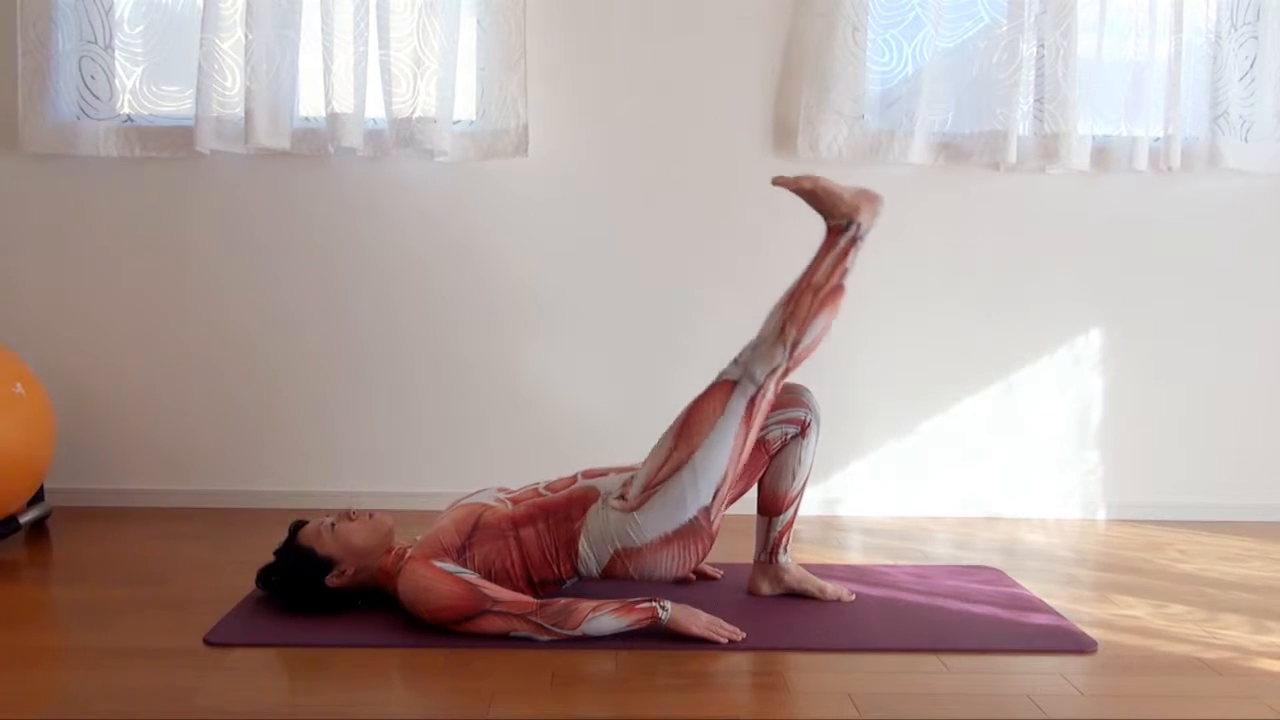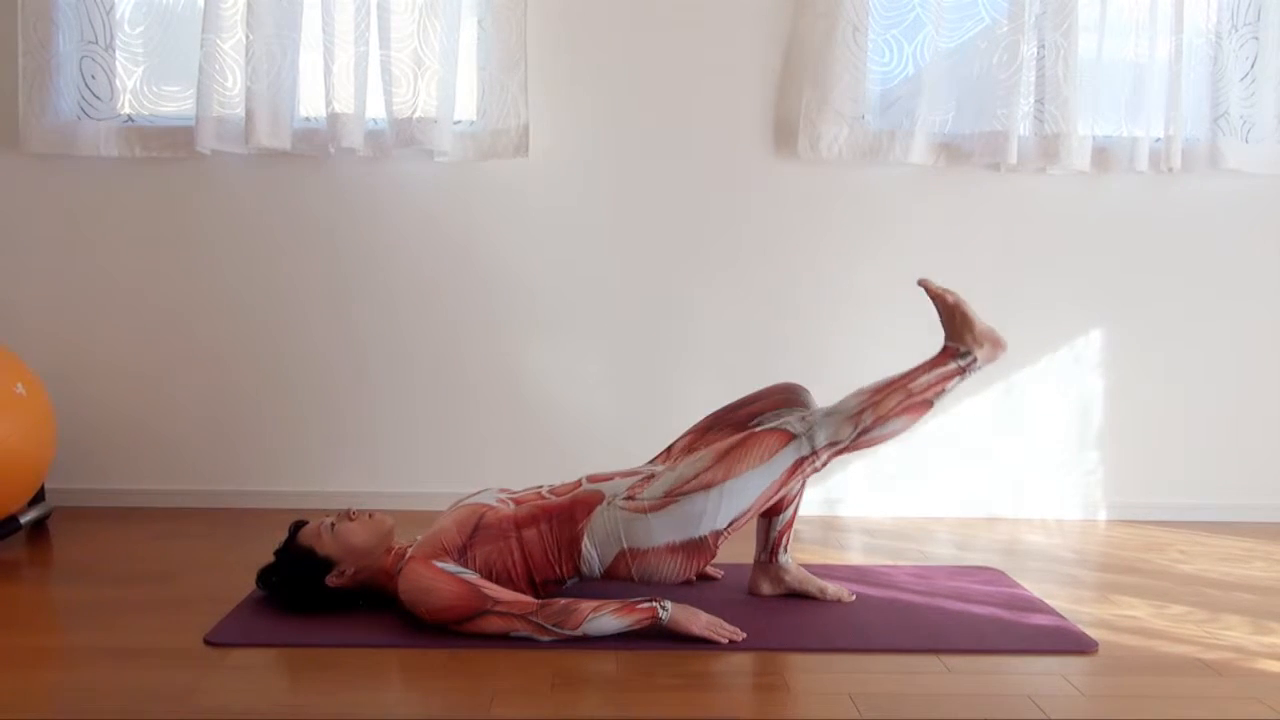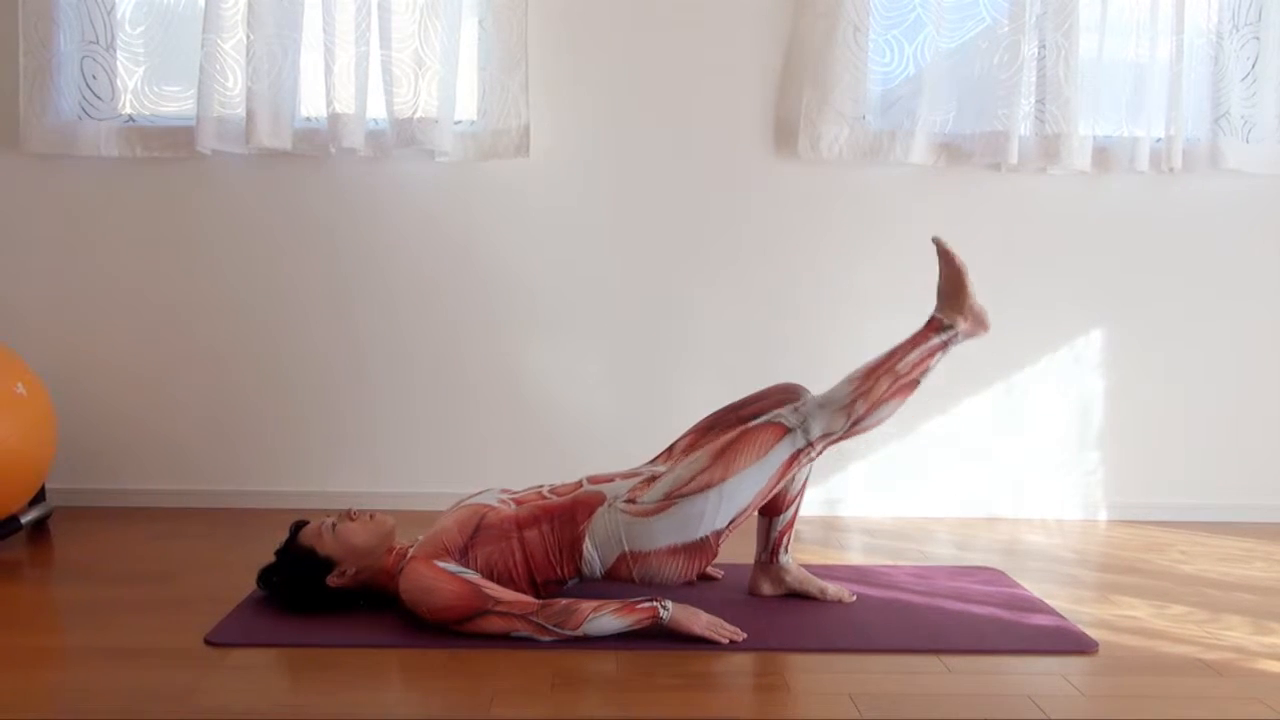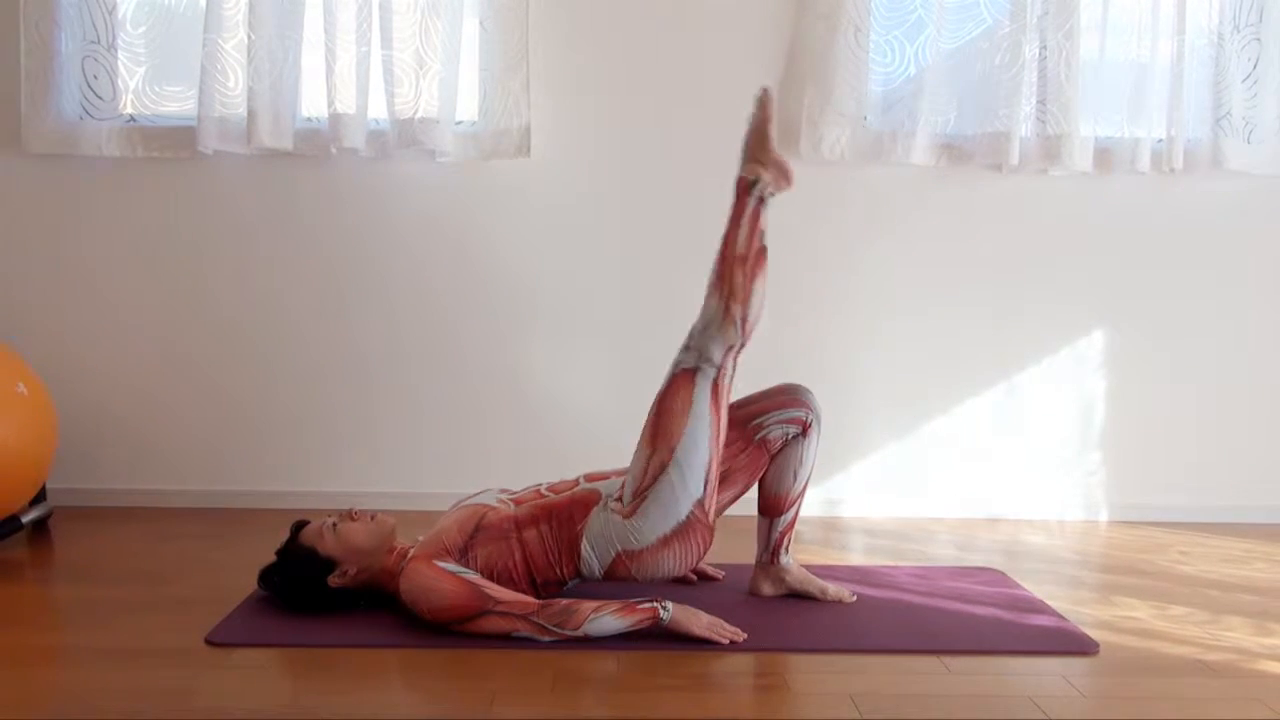
dt=0.3s
person 1, frame 1
left shoulder: (425, 552)
right shoulder: (420, 585)
right elbow: (542, 617)
right wrist: (665, 612)
left hip: (635, 524)
right hip: (630, 535)
left knee: (794, 405)
right knee: (751, 376)
left ankle: (776, 567)
person 1, frame 2
left shoulder: (429, 554)
right shoulder: (418, 587)
right elbow: (542, 619)
left wrist: (684, 552)
right wrist: (666, 612)
left hip: (628, 500)
right hip: (625, 536)
left knee: (786, 400)
right knee: (806, 433)
left ankle: (775, 567)
right ankle: (963, 354)
person 1, frame 3
left shoulder: (429, 549)
right shoulder: (417, 580)
right elbow: (541, 615)
right wrist: (663, 610)
left hip: (623, 503)
right hip: (626, 540)
left knee: (787, 400)
right knee: (799, 423)
left ankle: (772, 565)
right ankle: (949, 322)
person 1, frame 4
left shoulder: (425, 555)
right shoulder: (421, 587)
right elbow: (543, 620)
right wrist: (668, 614)
left hip: (615, 511)
right hip: (626, 543)
left knee: (793, 405)
right knee: (706, 354)
left ankle: (774, 567)
